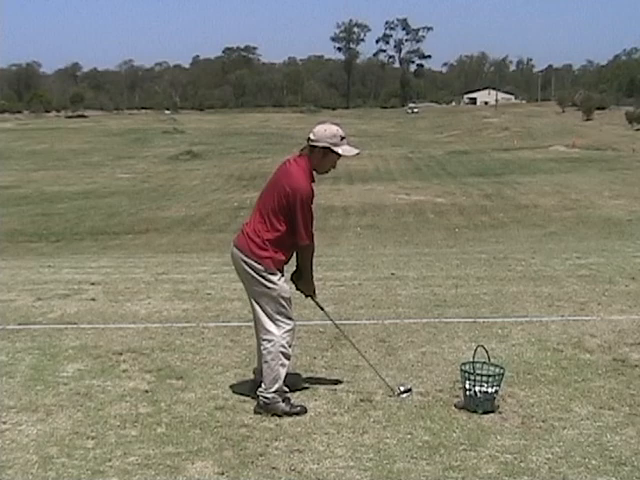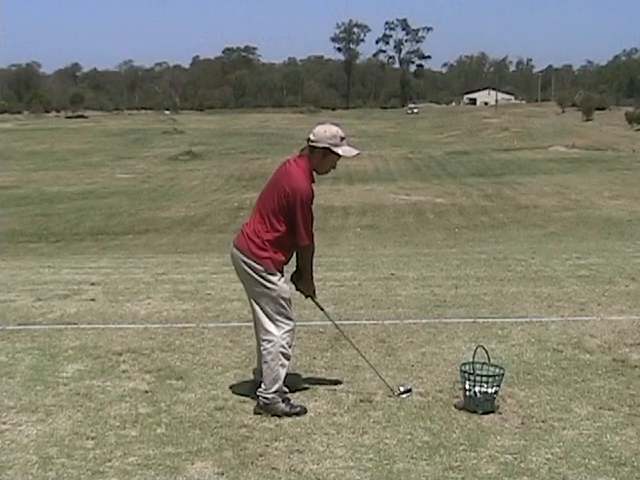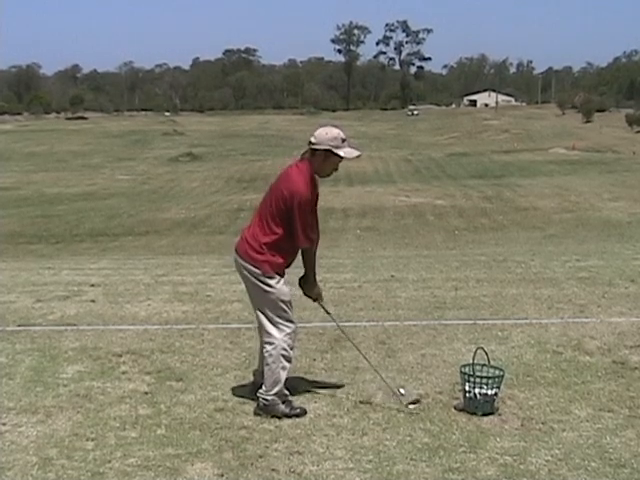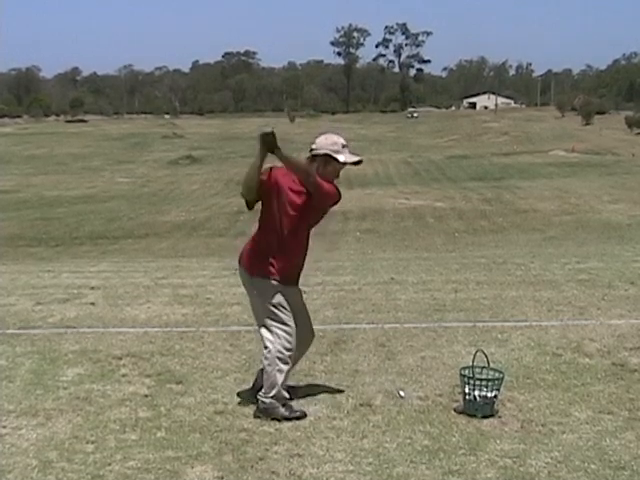
dt=0.7s
person 1, frame 1
left shoulder: (293, 165)
right shoulder: (301, 186)
right elbow: (305, 240)
left wrist: (300, 271)
right wrist: (307, 278)
left hip: (245, 248)
right hip: (260, 260)
left knee: (268, 323)
right knee: (280, 327)
left ankle: (265, 377)
right ankle: (270, 397)
person 1, frame 2
left shoulder: (292, 166)
right shoulder: (301, 186)
right elbow: (305, 240)
left wrist: (299, 271)
right wrist: (307, 278)
left hip: (246, 249)
right hip: (261, 260)
left knee: (268, 324)
right knee: (280, 328)
left ankle: (265, 378)
right ankle: (270, 397)
person 1, frame 3
left shoulder: (301, 173)
right shoulder: (300, 188)
left elbow: (308, 235)
right elbow: (306, 241)
left wrist: (308, 276)
right wrist: (311, 280)
left hip: (251, 254)
right hip: (260, 263)
left knee: (272, 325)
right knee: (282, 329)
left ankle: (265, 379)
right ankle: (270, 399)
person 1, frame 4
left shoulder: (330, 193)
right shoulder: (276, 177)
left elbow: (307, 178)
right elbow: (247, 194)
left wrist: (277, 151)
right wrist: (262, 155)
left hip: (287, 276)
right hip: (260, 270)
left knee: (303, 334)
right knee: (282, 336)
left ankle: (264, 383)
right ankle: (269, 401)
